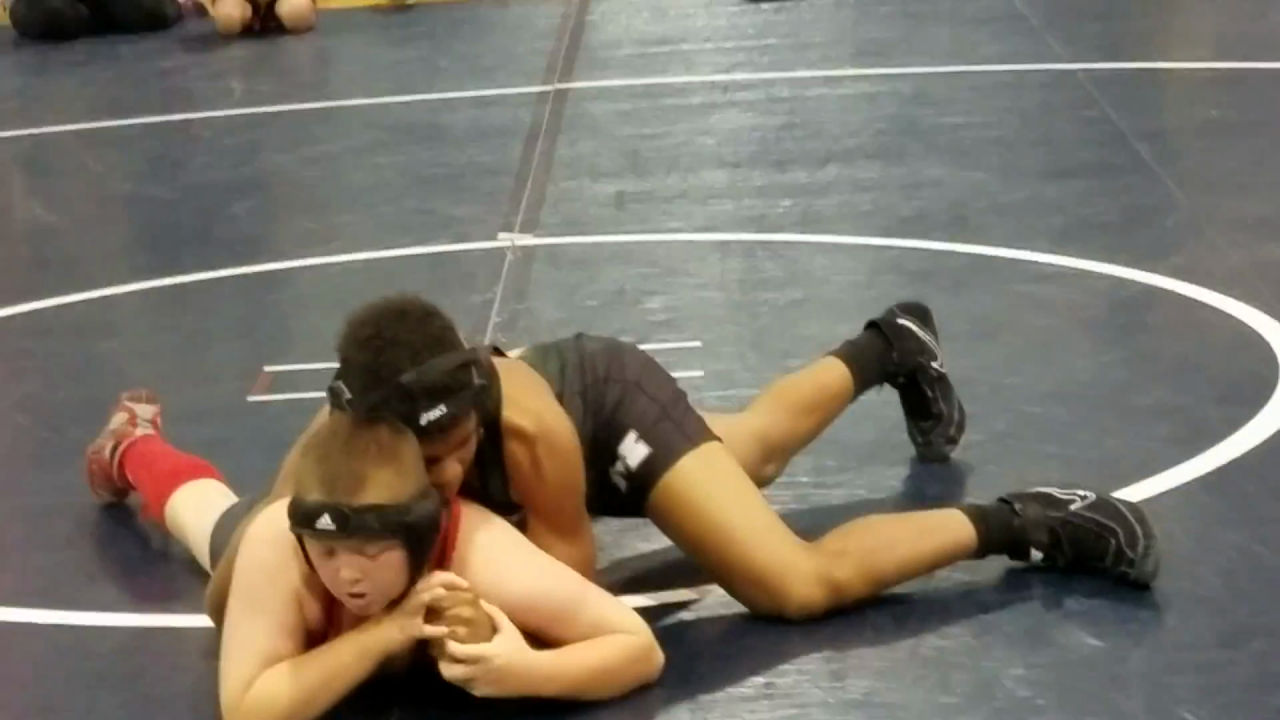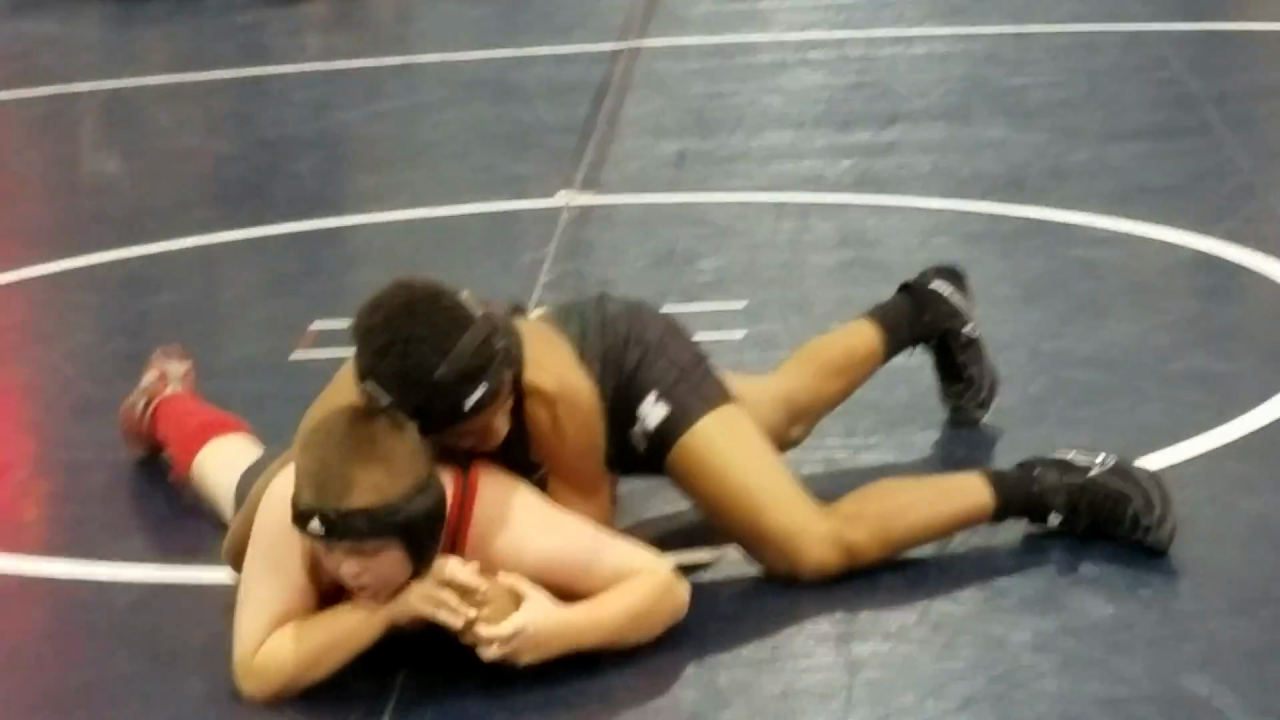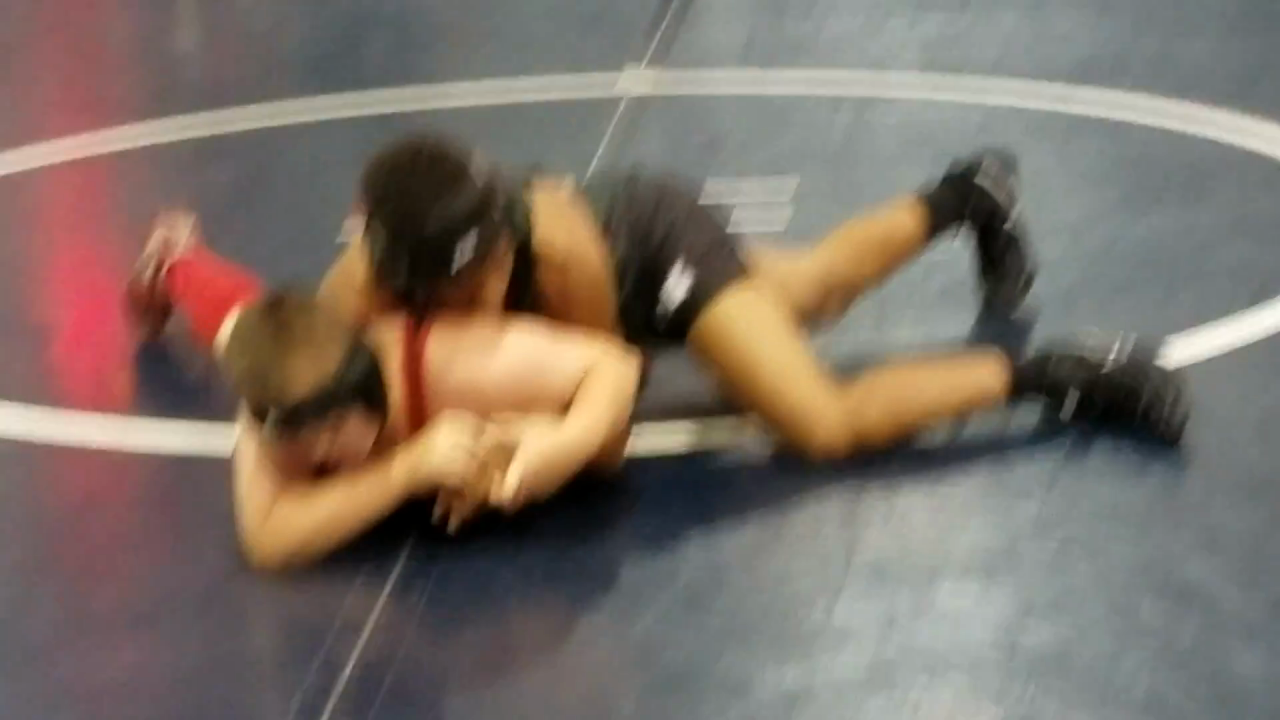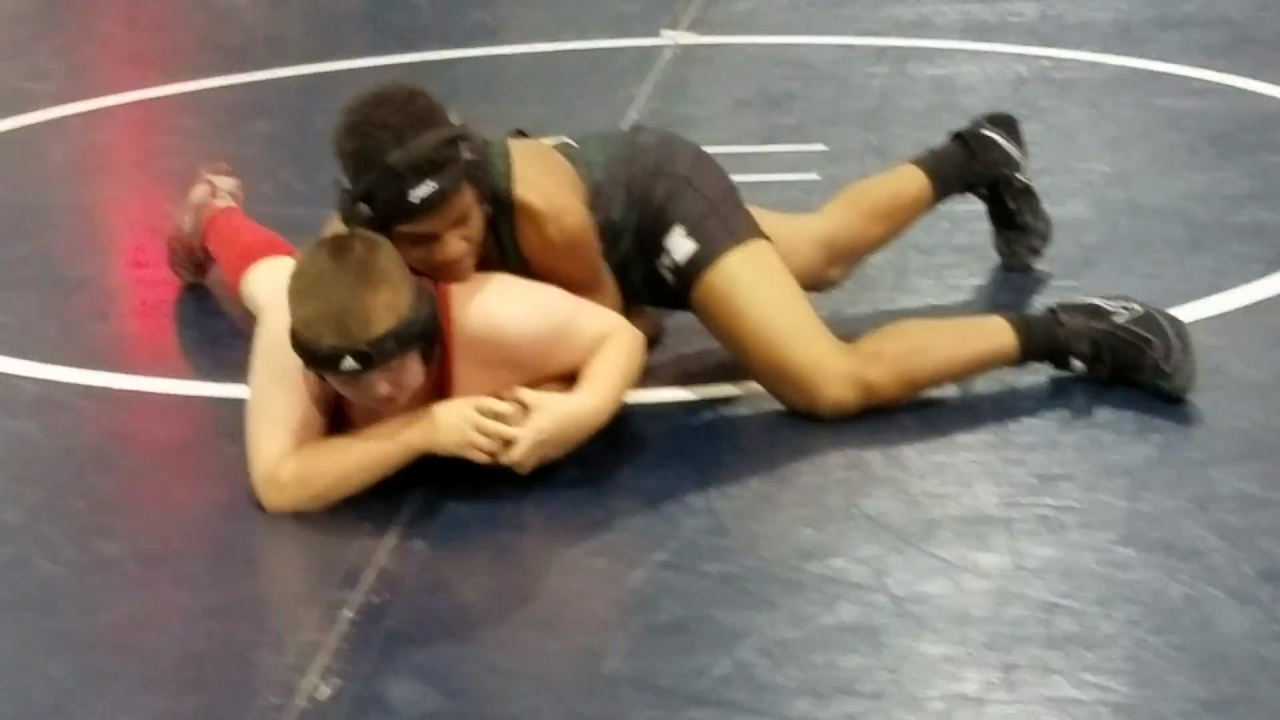
dt=0.3s
person 1, frame 1
left shoulder: (527, 418)
left elbow: (569, 565)
left hip: (622, 412)
left knee: (802, 581)
right knee: (754, 458)
left ankle: (1017, 525)
right ankle: (886, 346)
person 1, frame 2
left shoulder: (545, 382)
right shoulder: (354, 412)
left elbow: (586, 515)
left hip: (629, 358)
left knee: (814, 548)
right knee: (785, 410)
left ankle: (1039, 489)
right ankle: (924, 309)
person 1, frame 3
left shoulder: (557, 243)
right shoulder: (363, 283)
left hip: (655, 234)
right hip: (620, 257)
left knee: (827, 424)
right knee: (817, 287)
left ankle: (1049, 375)
right ankle: (962, 198)
person 1, frame 4
left shoulder: (536, 202)
right shoulder: (359, 239)
left elbow: (608, 322)
left hip: (656, 193)
right hip: (615, 201)
left knee: (835, 383)
right knee: (827, 250)
left ankle: (1064, 335)
right ankle: (975, 158)
person 2, frame 1
left shoulder: (474, 556)
right shoulder: (275, 542)
left elbow: (642, 648)
left wrist: (530, 670)
right wrist: (381, 637)
right knee: (222, 513)
right ankle: (134, 443)
person 2, frame 2
left shoulder: (494, 524)
right shoulder: (294, 510)
left elbow: (666, 587)
right elbow: (256, 673)
left wrist: (564, 628)
right wrist: (390, 607)
right hip: (319, 492)
right knee: (241, 465)
right ankle: (165, 399)
person 2, frame 3
left shoulder: (459, 367)
right shoulder: (280, 389)
left elbow: (613, 365)
right elbow: (267, 538)
left wrist: (569, 442)
right wrist: (405, 468)
right knee: (237, 320)
right ankle: (176, 264)
person 2, frame 4
left shoulder: (484, 318)
right shoulder: (300, 329)
left elbow: (621, 336)
right elbow: (280, 487)
left wrist: (583, 411)
right wrist: (421, 431)
right knee: (268, 272)
right ankle: (214, 215)
